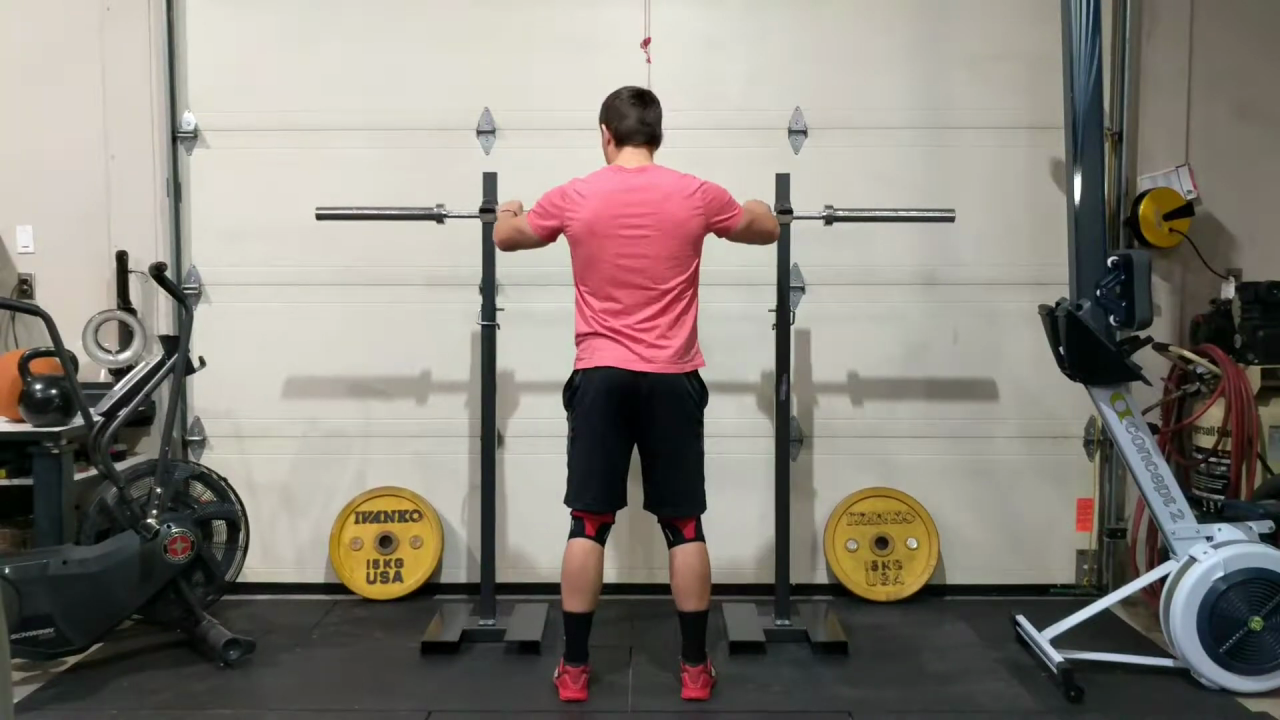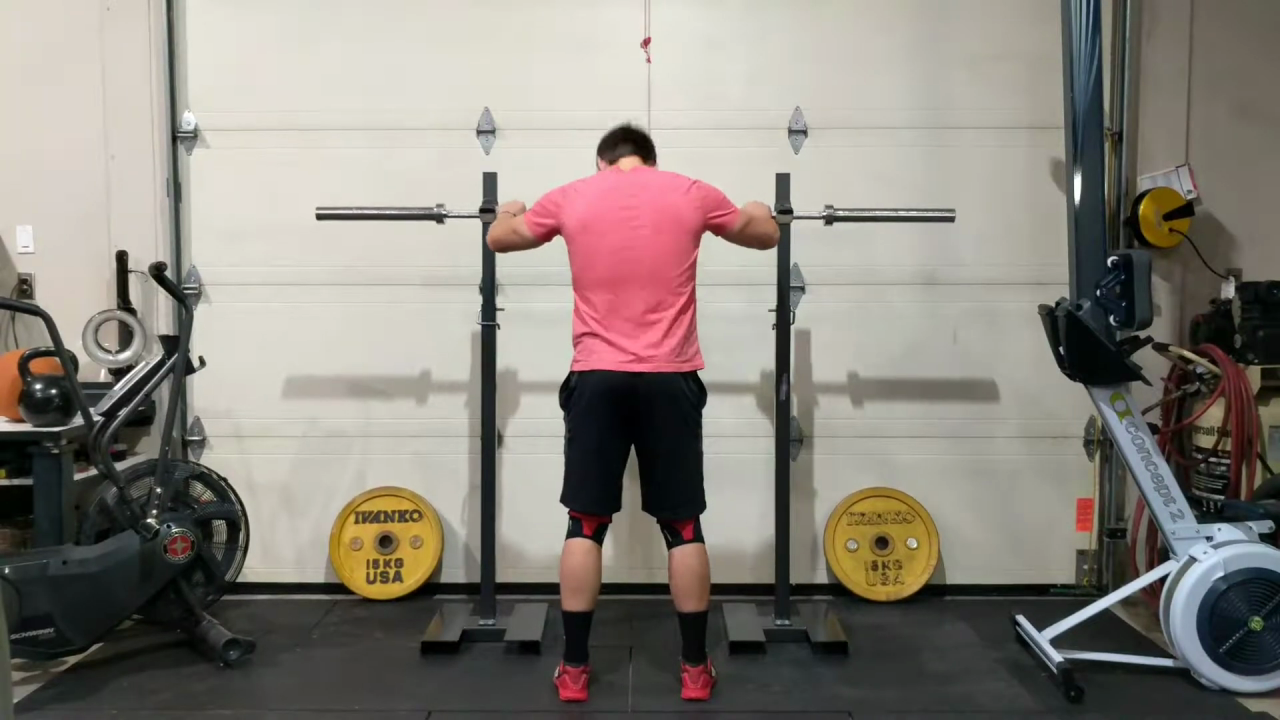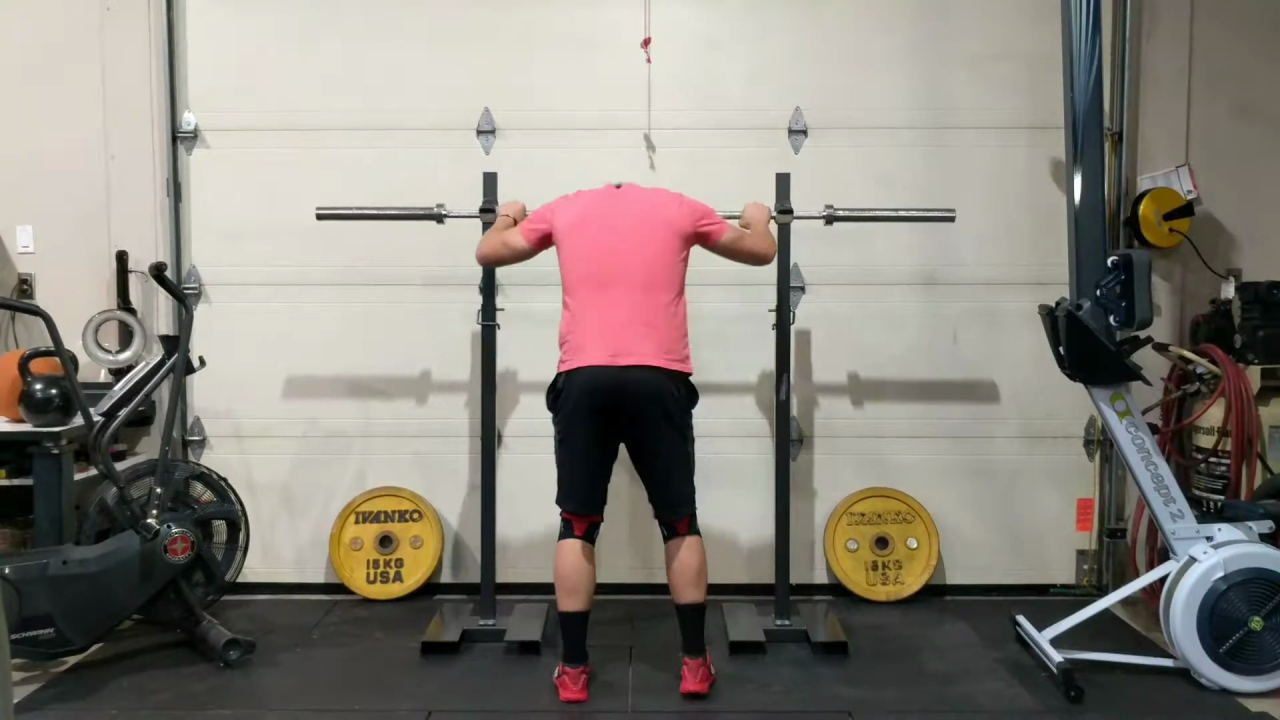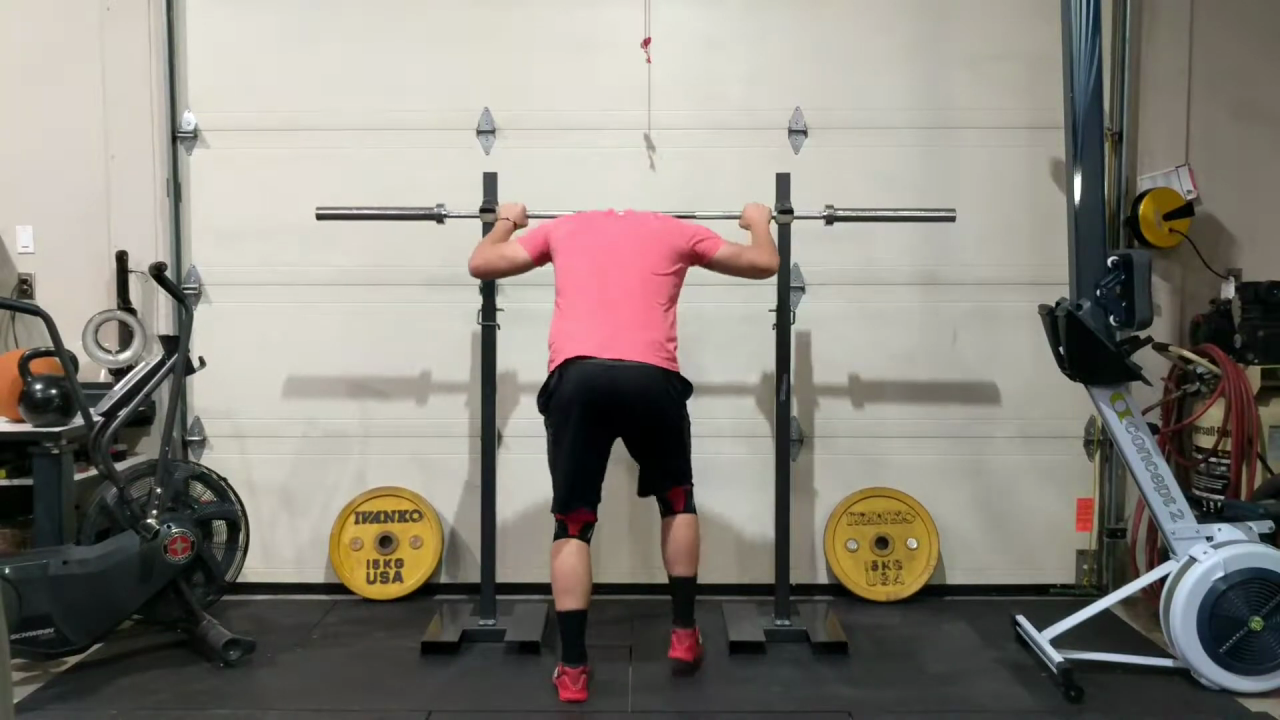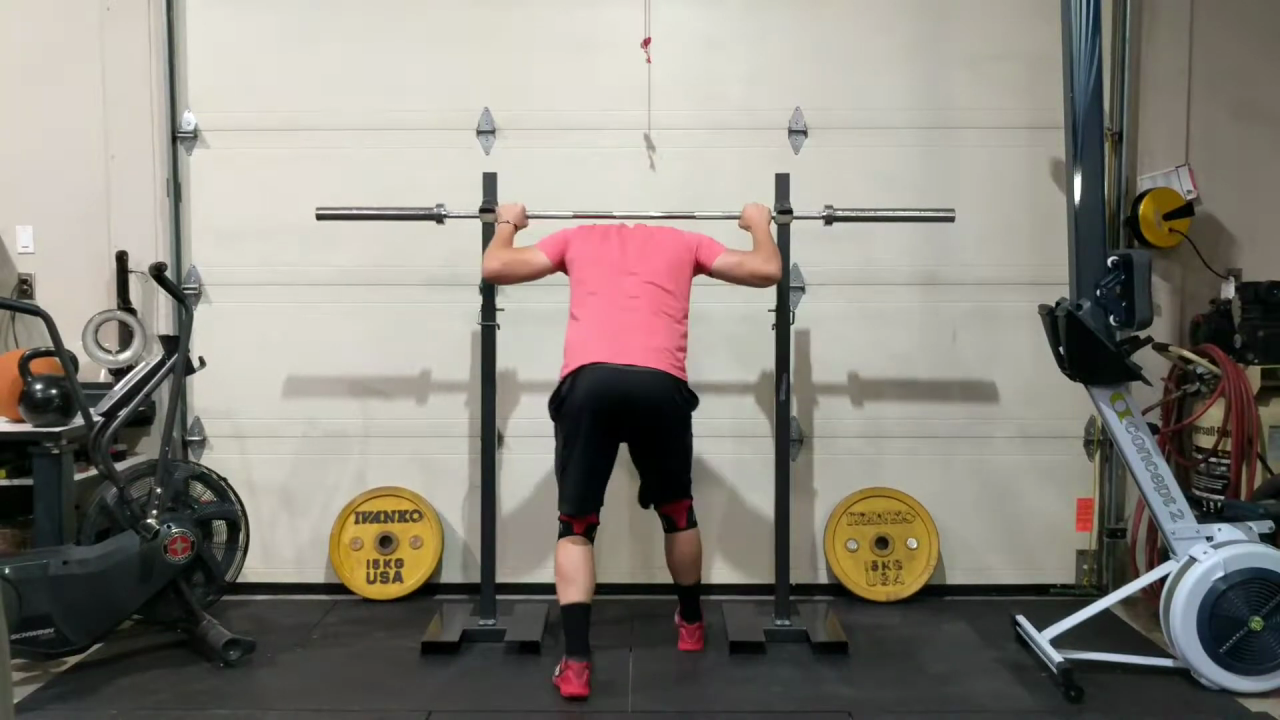
dt=0.2s
person 1, frame 1
left shoulder: (574, 196)
right shoulder: (695, 195)
left elbow: (505, 237)
right elbow: (766, 231)
left wrist: (508, 212)
right wrist: (757, 208)
left hip: (600, 378)
right hip: (673, 380)
left knee: (588, 524)
right knee: (683, 526)
left ankle: (574, 668)
right ankle: (695, 667)
person 1, frame 2
left shoulder: (573, 196)
right shoulder: (691, 195)
left elbow: (500, 239)
right elbow: (764, 236)
left wrist: (510, 213)
right wrist: (757, 213)
left hip: (597, 378)
right hip: (670, 379)
left knee: (586, 524)
right knee: (682, 527)
left ankle: (574, 669)
right ankle: (695, 668)
person 1, frame 3
left shoulder: (566, 208)
right shoulder: (678, 207)
left elbow: (488, 253)
right elbow: (761, 252)
left wrist: (507, 217)
right wrist: (757, 221)
left hip: (585, 377)
right hip: (660, 376)
left knee: (578, 525)
right knee: (679, 523)
left ankle: (573, 669)
right ankle: (694, 663)
person 1, frame 4
left shoulder: (565, 227)
right shoulder: (675, 231)
left elbow: (480, 264)
right elbow: (764, 263)
left wrist: (506, 222)
right wrist: (759, 224)
left hip: (577, 376)
right hip: (652, 378)
left knee: (572, 523)
right knee: (676, 498)
left ankle: (573, 668)
right ankle: (684, 631)
person 1, frame 5
left shoulder: (578, 237)
right shoulder: (683, 240)
left elbow: (494, 269)
right elbow: (768, 271)
left wrist: (506, 226)
right wrist: (759, 227)
left hip: (589, 383)
right hip: (662, 385)
left knee: (576, 524)
right knee: (676, 512)
left ankle: (575, 663)
right ankle: (690, 623)
